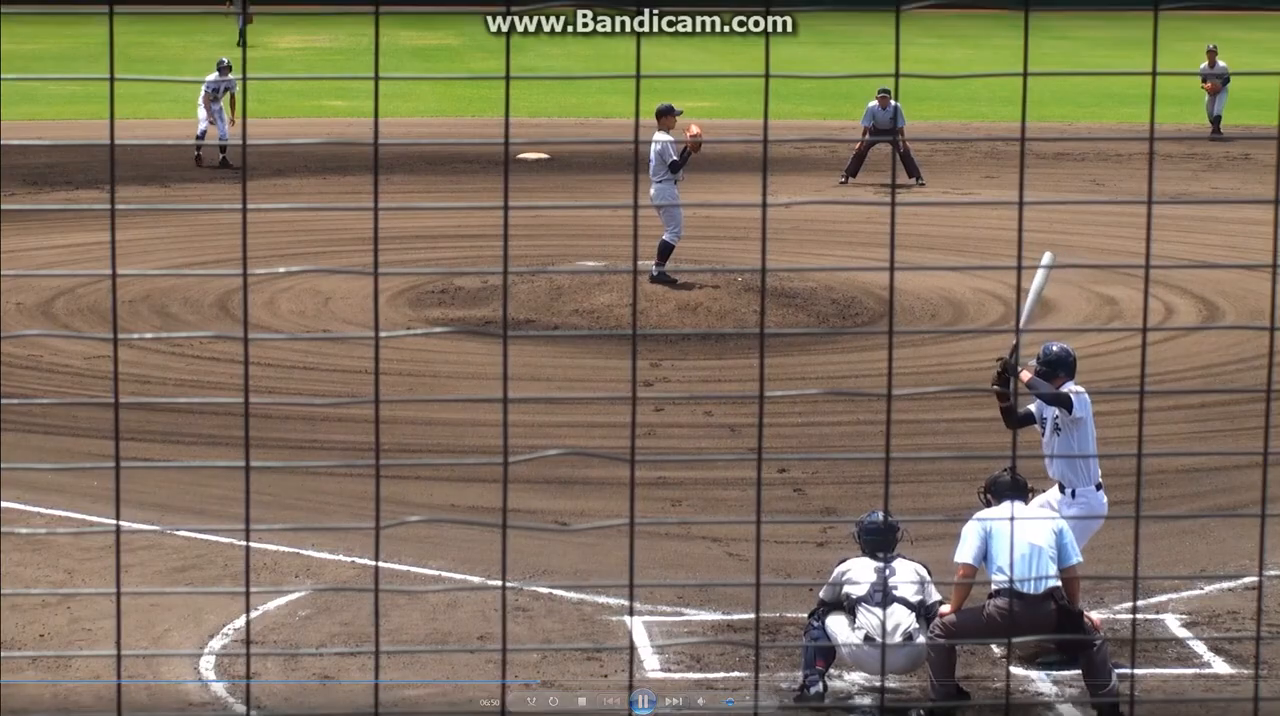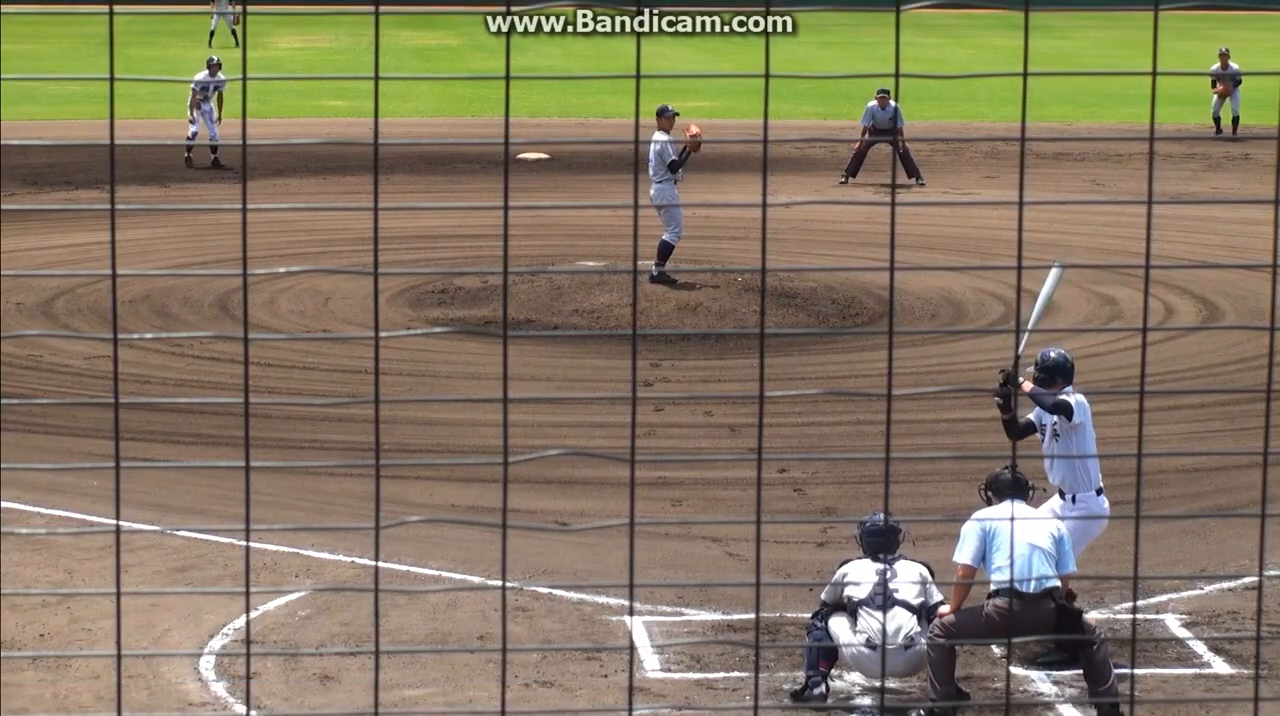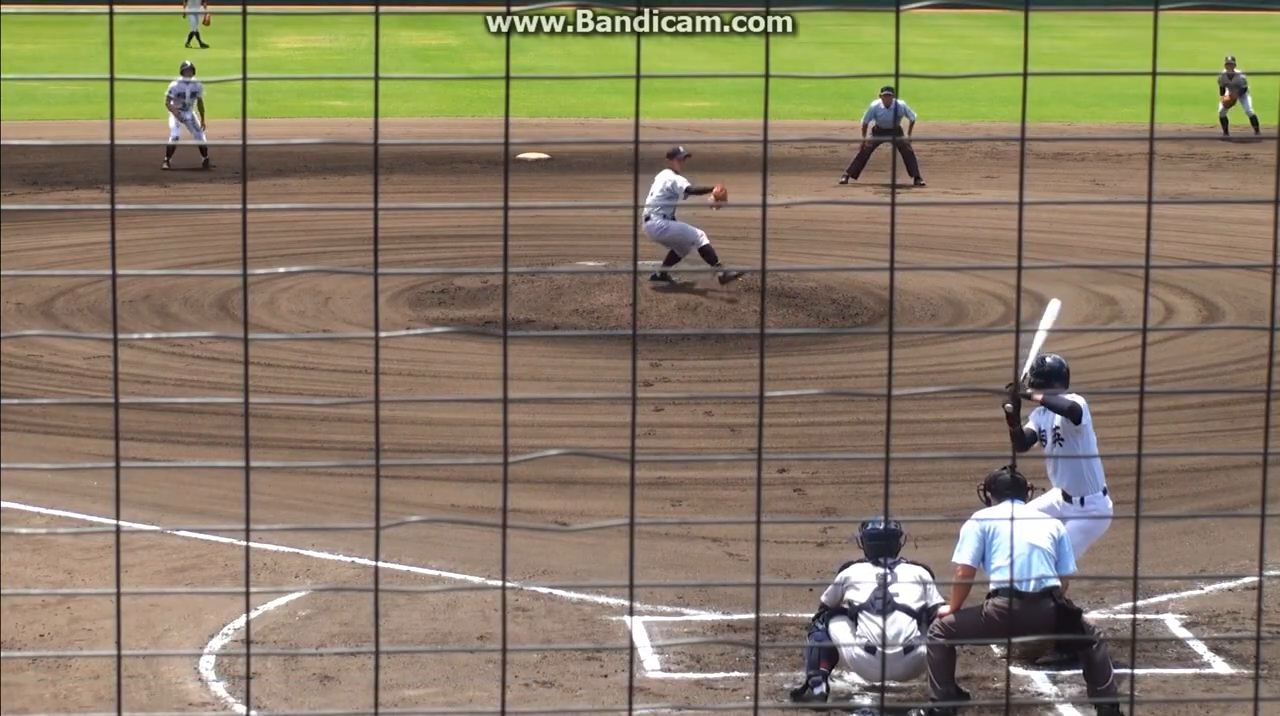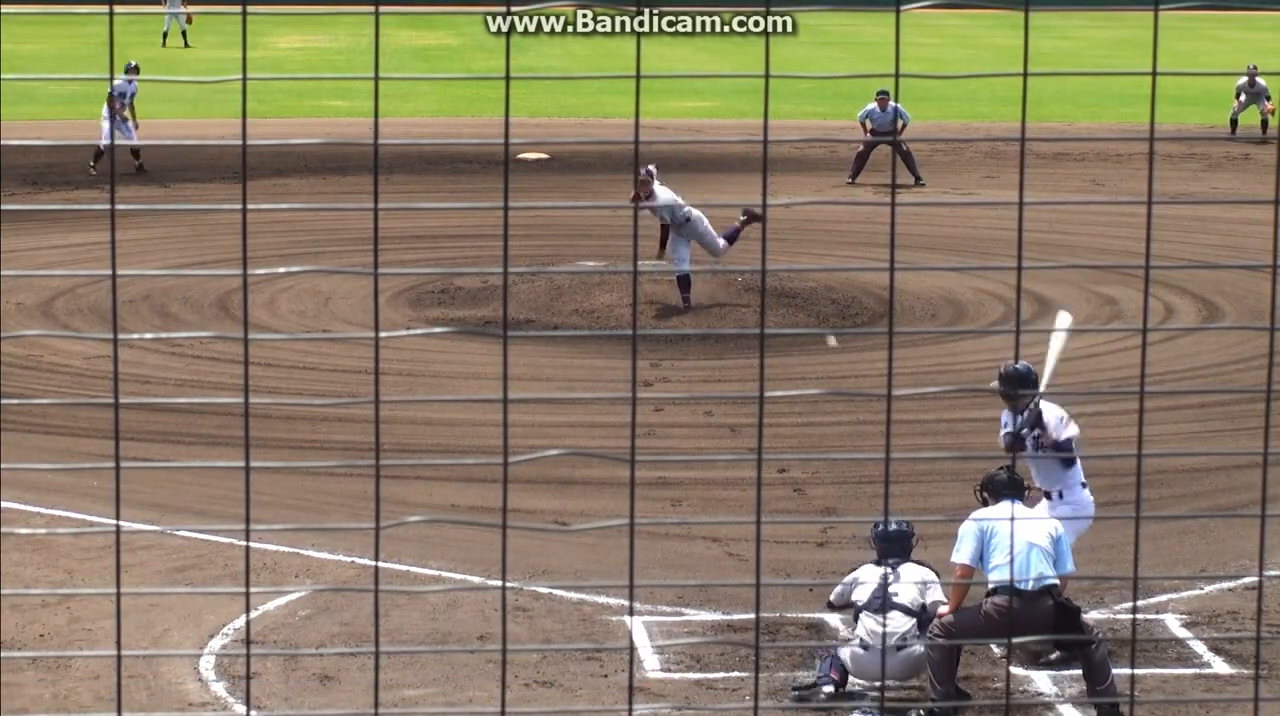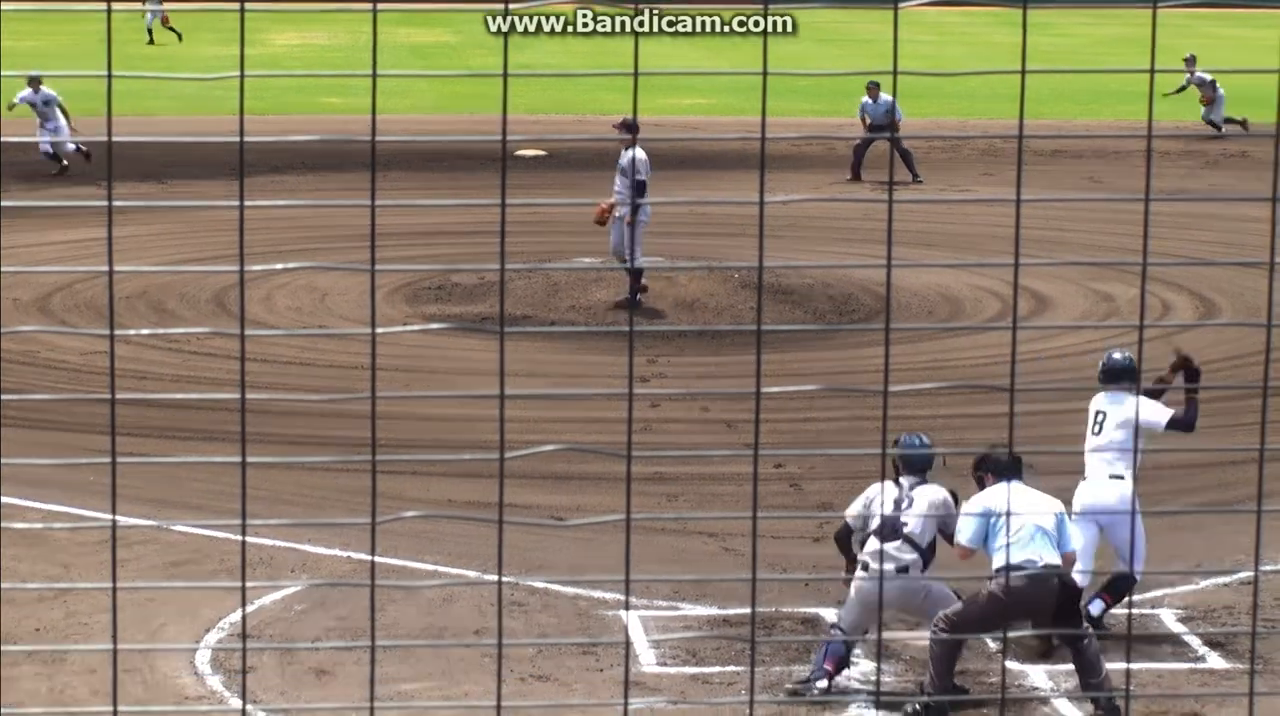
dt=0.7s
person 1, frame 1
left shoulder: (983, 518)
right shoulder: (1053, 518)
left elbow: (966, 571)
right elbow: (1070, 573)
left wrist: (953, 608)
right wrist: (1075, 610)
left hip: (1005, 610)
right hip: (1051, 611)
left knee: (941, 630)
right knee: (1092, 639)
person 1, frame 2
left shoulder: (981, 518)
right shoulder: (1053, 522)
left elbow: (965, 572)
right elbow: (1064, 580)
left wrist: (953, 608)
left hip: (1004, 609)
right hip: (1049, 610)
left knee: (940, 631)
right knee: (1093, 640)
person 1, frame 3
left shoulder: (981, 518)
right shoulder: (1053, 523)
left elbow: (965, 572)
right elbow: (1064, 580)
left wrist: (952, 608)
left hip: (1004, 609)
right hip: (1048, 610)
left knee: (941, 630)
right knee: (1092, 640)
person 1, frame 4
left shoulder: (979, 518)
right shoulder: (1051, 522)
left elbow: (963, 572)
right elbow: (1062, 578)
left wrist: (952, 608)
left hip: (1004, 607)
right hip: (1047, 608)
left knee: (940, 631)
right knee: (1091, 640)
person 1, frame 5
left shoulder: (983, 499)
right shoulder: (1051, 501)
left elbow: (964, 551)
right elbow: (1069, 557)
left wrist: (966, 515)
left hip: (1010, 586)
right hip: (1050, 587)
left knee: (947, 625)
right knee: (1080, 637)
person 2, frame 1
left shoulder: (1077, 396)
right shoulder: (1047, 401)
left elbow: (1052, 396)
right elbow: (1014, 422)
left wrist: (1018, 371)
right wrist: (1003, 395)
left hip: (1084, 502)
right hip: (1063, 494)
person 2, frame 2
left shoulder: (1076, 403)
right shoulder: (1046, 407)
left elbow: (1054, 405)
right elbow: (1015, 433)
left wrist: (1020, 382)
right wrist: (1005, 406)
left hip: (1086, 506)
right hip: (1064, 499)
person 2, frame 3
left shoulder: (1074, 404)
right shoulder: (1041, 414)
left elbow: (1071, 410)
right elbow: (1021, 446)
left wrist: (1031, 394)
right wrist: (1013, 418)
left hip: (1090, 507)
right hip: (1064, 499)
person 2, frame 4
left shoulder: (1053, 416)
right shoulder: (1011, 417)
left elbow: (1068, 461)
right elbow: (1010, 447)
left wrist: (1041, 430)
right wrist: (1026, 426)
left hip: (1071, 504)
right hip: (1052, 501)
person 2, frame 5
left shoulder: (1098, 401)
right shoulder: (1134, 405)
right elbow: (1187, 423)
left wrist: (1170, 374)
right wrist: (1192, 385)
left hip: (1085, 495)
right hip: (1118, 495)
left knee: (1078, 573)
right knee: (1130, 570)
right ankle: (1092, 612)
person 3, frame 1
left shoulder: (847, 567)
right shoulder: (917, 569)
left elbow: (824, 605)
right elbow: (937, 614)
left hip: (864, 656)
right hip: (911, 658)
left knee: (819, 620)
left ankle: (814, 686)
person 3, frame 2
left shoulder: (849, 569)
right shoulder: (919, 570)
left elbow: (826, 605)
left hip: (865, 659)
right hip: (911, 661)
left knee: (821, 620)
left ankle: (816, 687)
person 3, frame 3
left shoulder: (851, 571)
right shoulder: (920, 572)
left elbow: (824, 608)
left hip: (865, 664)
right hip: (911, 666)
left knee: (824, 619)
left ankle: (816, 688)
person 3, frame 4
left shoulder: (862, 572)
right shoulder: (924, 573)
left elbow: (833, 603)
left hip: (864, 662)
right hip: (908, 662)
left knee: (840, 652)
left ankle: (826, 686)
person 3, frame 5
left shoulder: (877, 490)
right shoulder: (939, 495)
left elbow: (842, 534)
right elbow: (955, 537)
left wrist: (851, 562)
left hip: (868, 580)
right hip: (908, 582)
left knee: (843, 632)
left ankle: (819, 680)
person 4, frame 1
left shoulder: (657, 138)
right shoulder: (666, 140)
right elbow: (675, 168)
left wrist: (686, 148)
right wrist: (690, 151)
left hip: (658, 189)
right hip: (666, 190)
left knee: (671, 231)
right knee: (674, 231)
left ankle: (657, 270)
right ankle: (658, 271)
person 4, frame 2
left shoulder: (657, 138)
right shoulder: (665, 140)
right elbow: (674, 167)
left wrist: (686, 147)
right wrist: (689, 150)
left hip: (659, 189)
right hip: (666, 190)
left knee: (670, 231)
right knee: (674, 232)
left ankle: (657, 270)
right ankle: (658, 271)
person 4, frame 3
left shoulder: (661, 176)
right shoulder: (674, 179)
right elbow: (691, 190)
right wrist: (713, 189)
left hip: (651, 224)
right hip: (657, 224)
left knee: (682, 247)
right knee: (698, 236)
left ankle: (660, 273)
right ankle: (721, 273)
person 4, frame 4
left shoulder: (660, 200)
right shoulder: (649, 187)
left elbow: (665, 227)
right elbow: (652, 168)
left wrist: (662, 250)
left hip: (692, 223)
right hip: (678, 227)
left knee: (719, 249)
right knee: (680, 264)
left ankle: (742, 221)
right ankle: (686, 300)
person 4, frame 5
left shoulder: (637, 156)
right shoulder: (625, 152)
left elbow: (640, 187)
left wrist: (633, 213)
right wrist: (613, 200)
left hip: (635, 211)
right hip: (621, 209)
left knee: (632, 254)
right knee: (616, 250)
left ankle: (635, 296)
right ankle: (638, 285)
